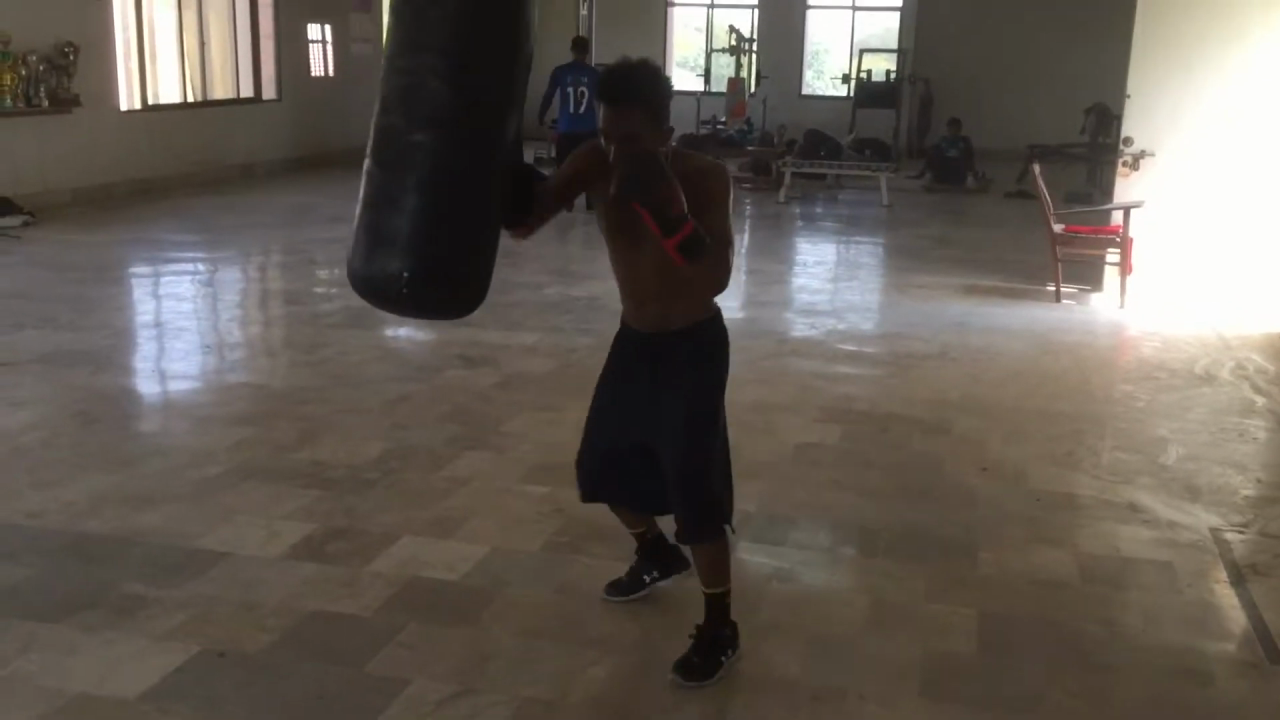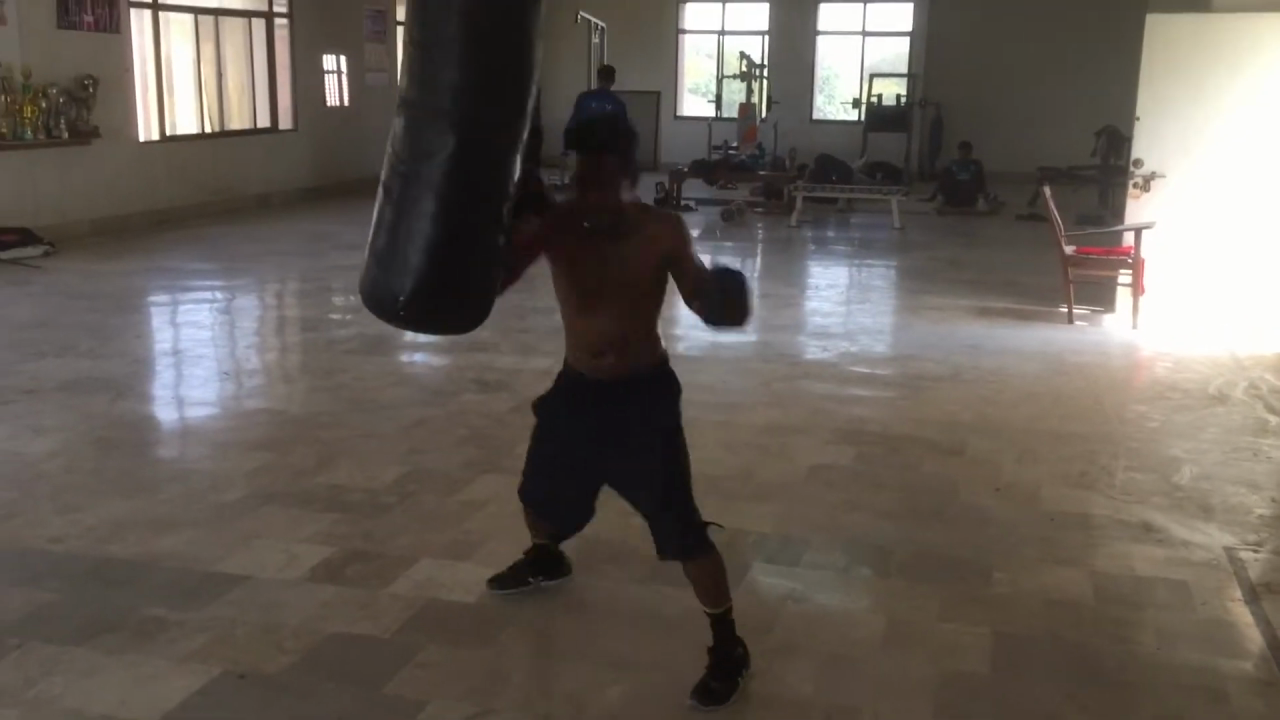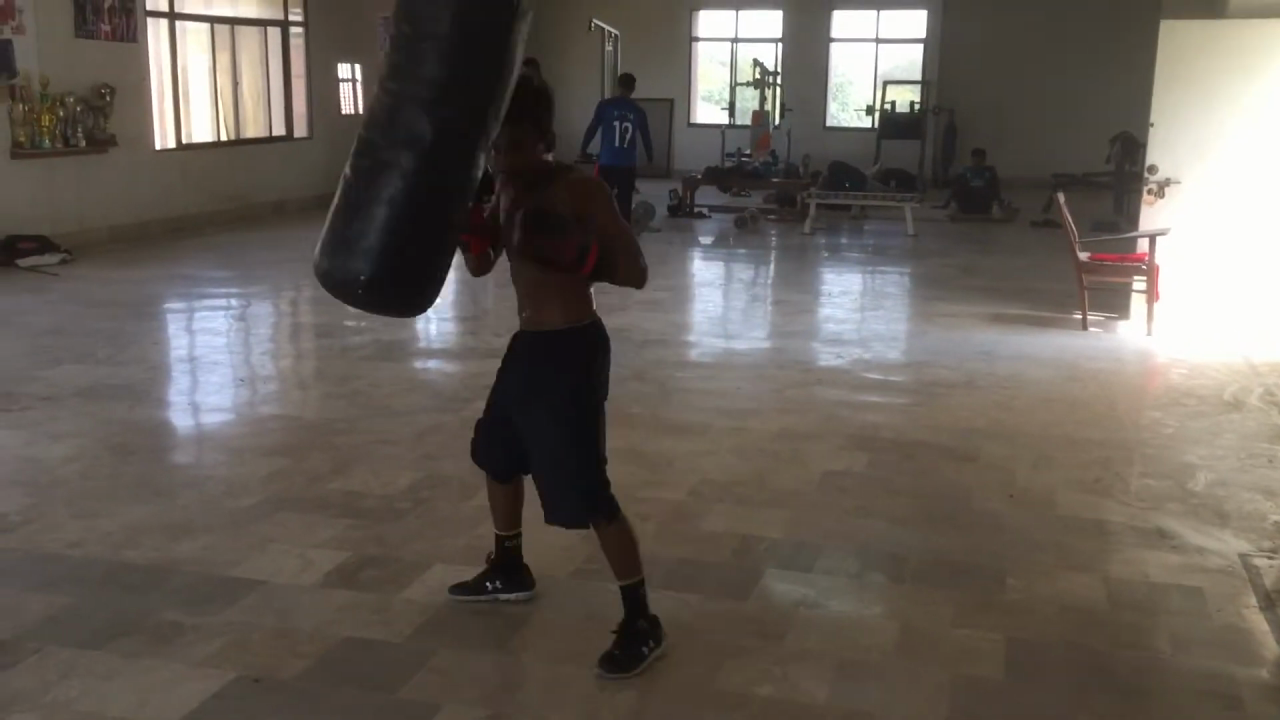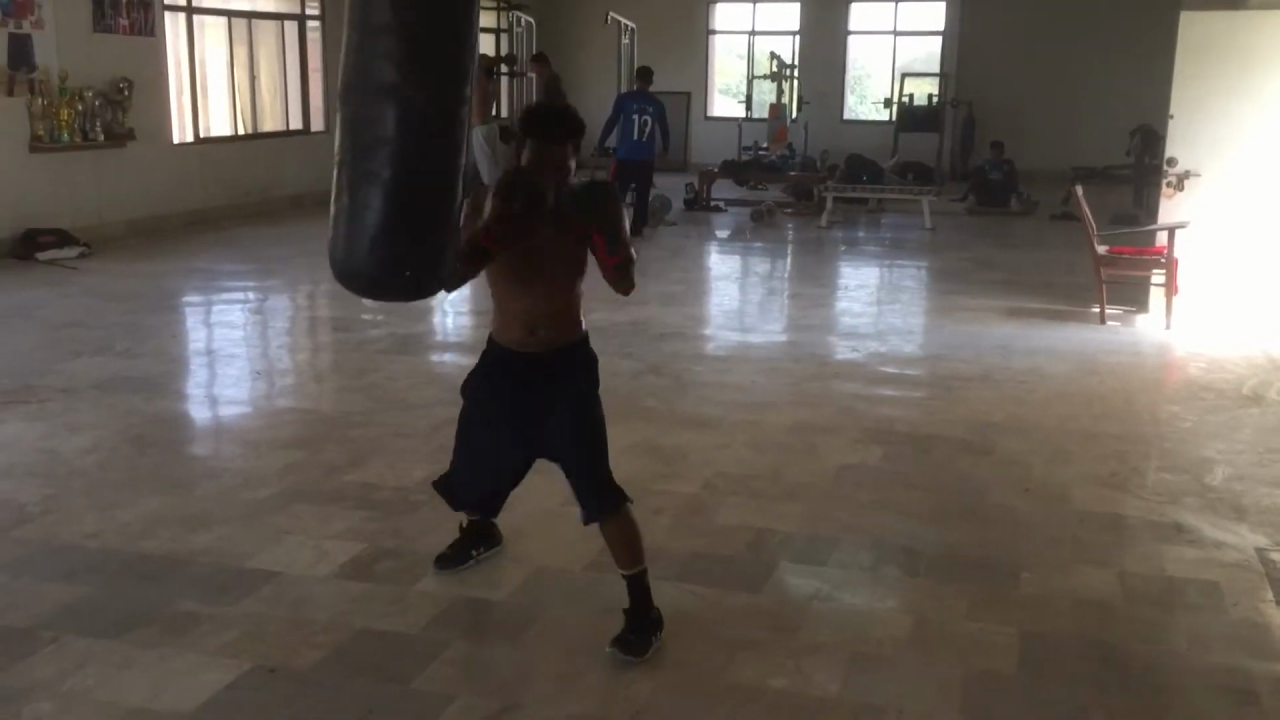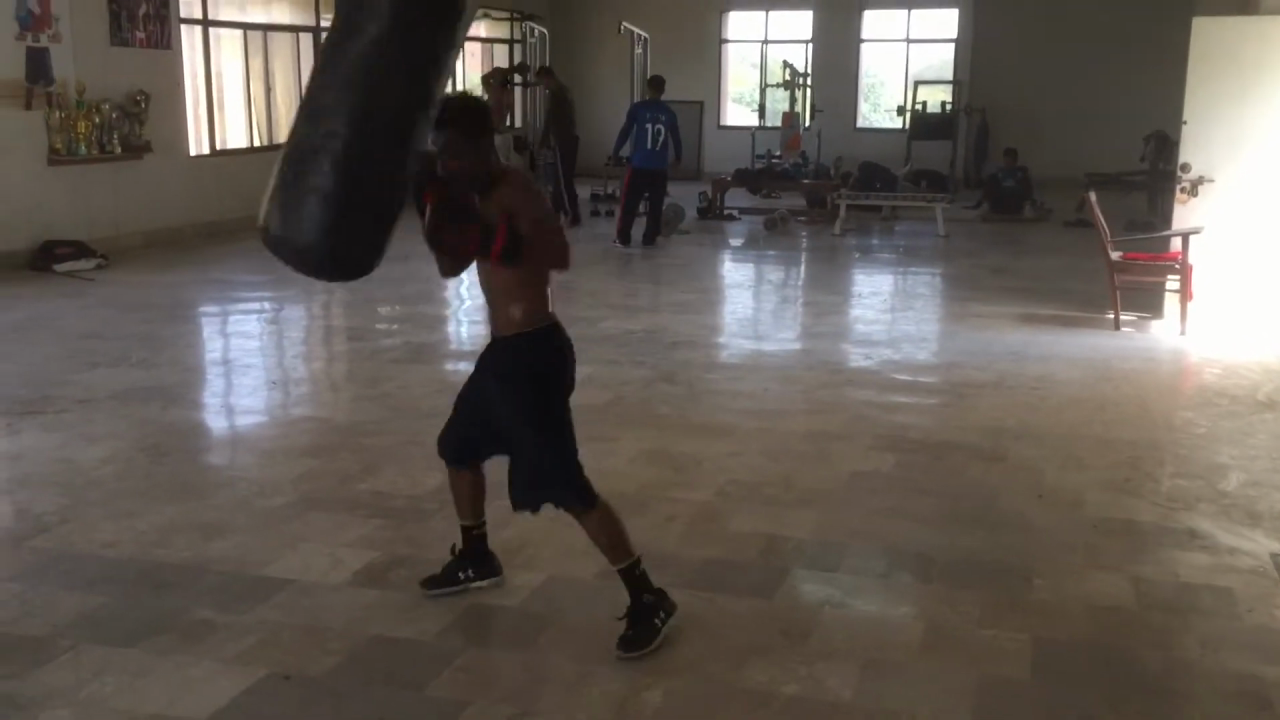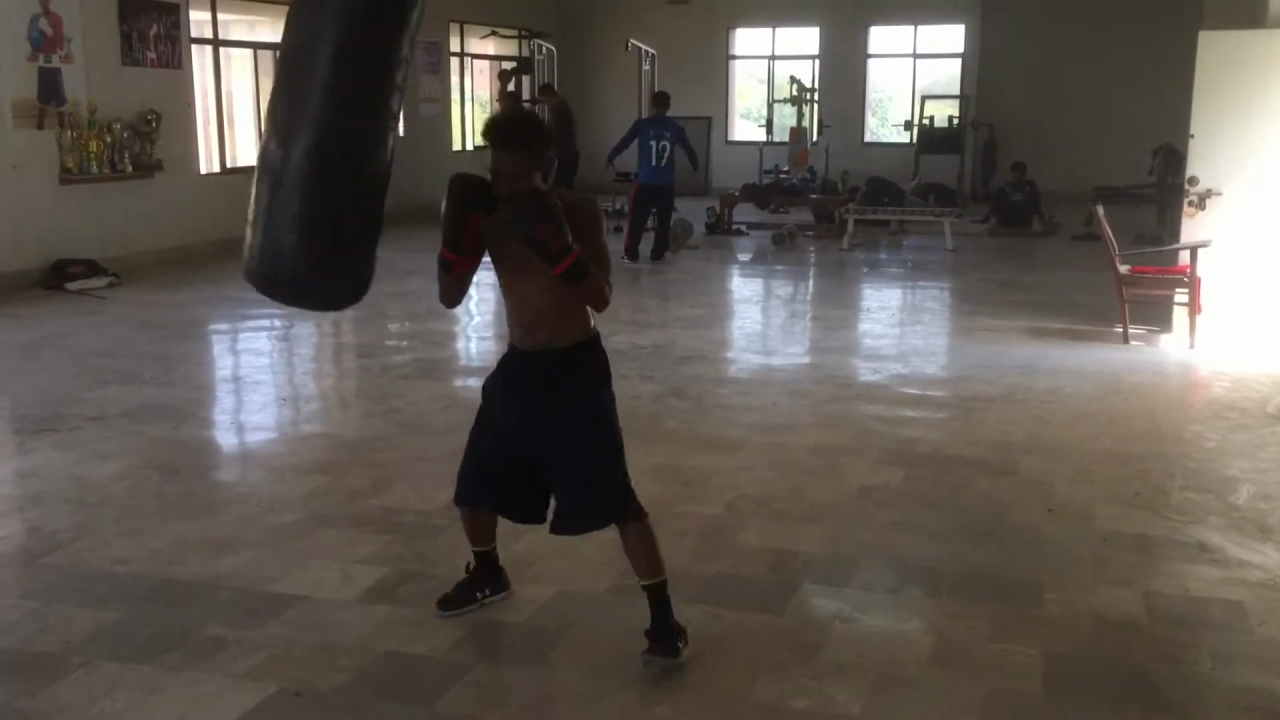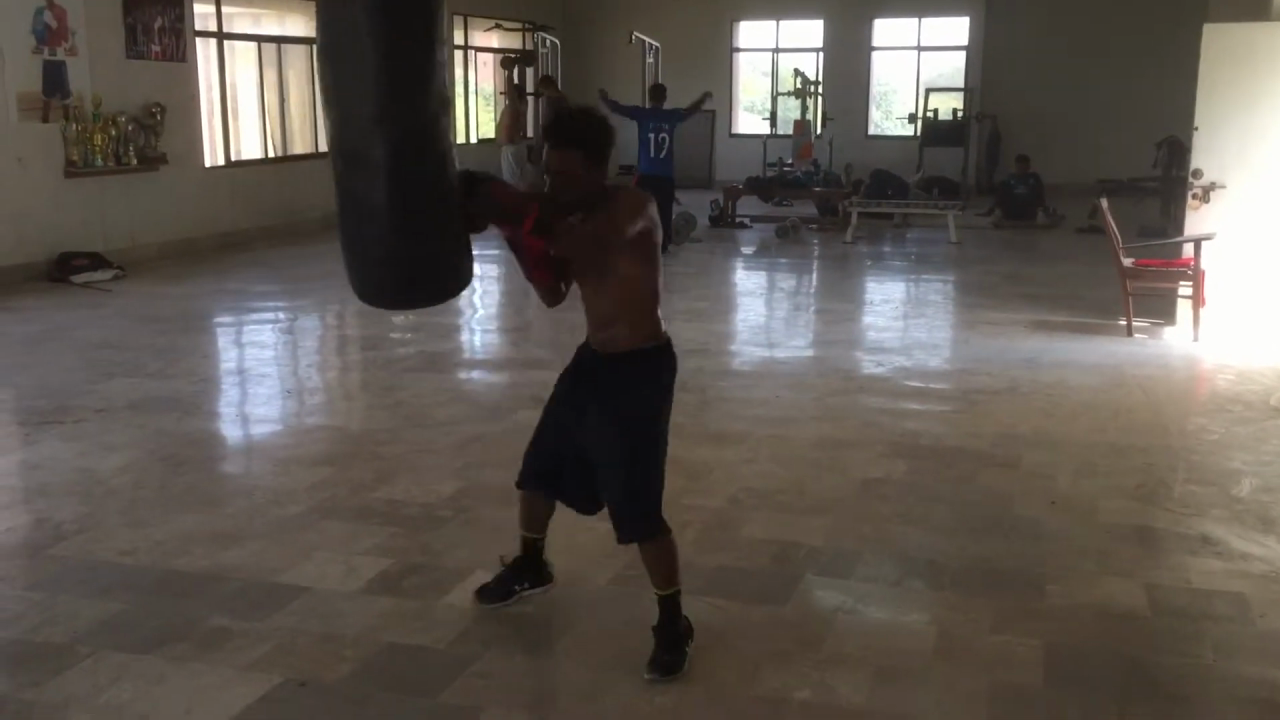
dt=0.3s
person 1, frame 1
left shoulder: (705, 178)
right shoulder: (593, 162)
left elbow: (715, 280)
right elbow: (527, 220)
left wrist: (665, 210)
right wrist: (523, 200)
left hip: (693, 348)
right hip: (632, 343)
left knee: (697, 497)
right knee: (601, 471)
left ankle: (719, 626)
right ankle: (655, 554)
person 1, frame 2
left shoulder: (661, 229)
right shoulder: (552, 222)
left elbow: (706, 304)
left wrist: (722, 289)
right wrist: (511, 228)
left hip: (647, 390)
right hip: (578, 389)
left knee: (678, 526)
right knee: (543, 494)
left ankle: (728, 649)
right ankle: (544, 559)
person 1, frame 3
left shoulder: (581, 190)
right shoulder: (506, 183)
left elbow: (636, 275)
right elbow: (478, 264)
left wrist: (571, 252)
right wrist: (473, 224)
left hip: (576, 349)
right hip: (528, 343)
left knee: (585, 493)
right knee: (497, 455)
left ankle: (640, 623)
right ankle: (508, 570)
person 1, frame 4
left shoulder: (587, 207)
right shoulder: (500, 199)
left elbow: (624, 285)
right elbow: (450, 277)
left wrist: (610, 236)
right wrist: (494, 224)
left hip: (567, 364)
right hip: (503, 364)
left knee: (599, 492)
right knee: (470, 475)
left ankle: (643, 610)
right ankle: (479, 531)
person 1, frame 5
left shoulder: (516, 193)
right shoulder: (471, 195)
left elbow: (557, 256)
right elbow: (451, 267)
left wrist: (482, 233)
right wrist: (437, 212)
left hip: (536, 352)
right hip: (504, 347)
left knee: (565, 484)
right knee: (459, 447)
left ankle: (648, 599)
right ankle: (476, 557)
person 1, frame 6
left shoulder: (578, 211)
right shoulder: (485, 215)
left elbow: (601, 298)
right elbow: (449, 298)
left wrist: (559, 244)
right wrist: (456, 232)
left hip: (576, 366)
right hip: (517, 366)
left knee: (613, 496)
right knee: (475, 485)
left ankle: (665, 622)
right ankle: (487, 575)
person 1, frame 7
left shoulder: (633, 207)
right shoulder: (564, 210)
left elbow: (588, 252)
right elbow: (551, 294)
left wrist: (513, 208)
right wrist: (516, 229)
left hip: (642, 367)
right hip: (593, 360)
left knee: (637, 504)
right knee: (542, 466)
left ankle: (673, 624)
right ankle: (530, 564)
